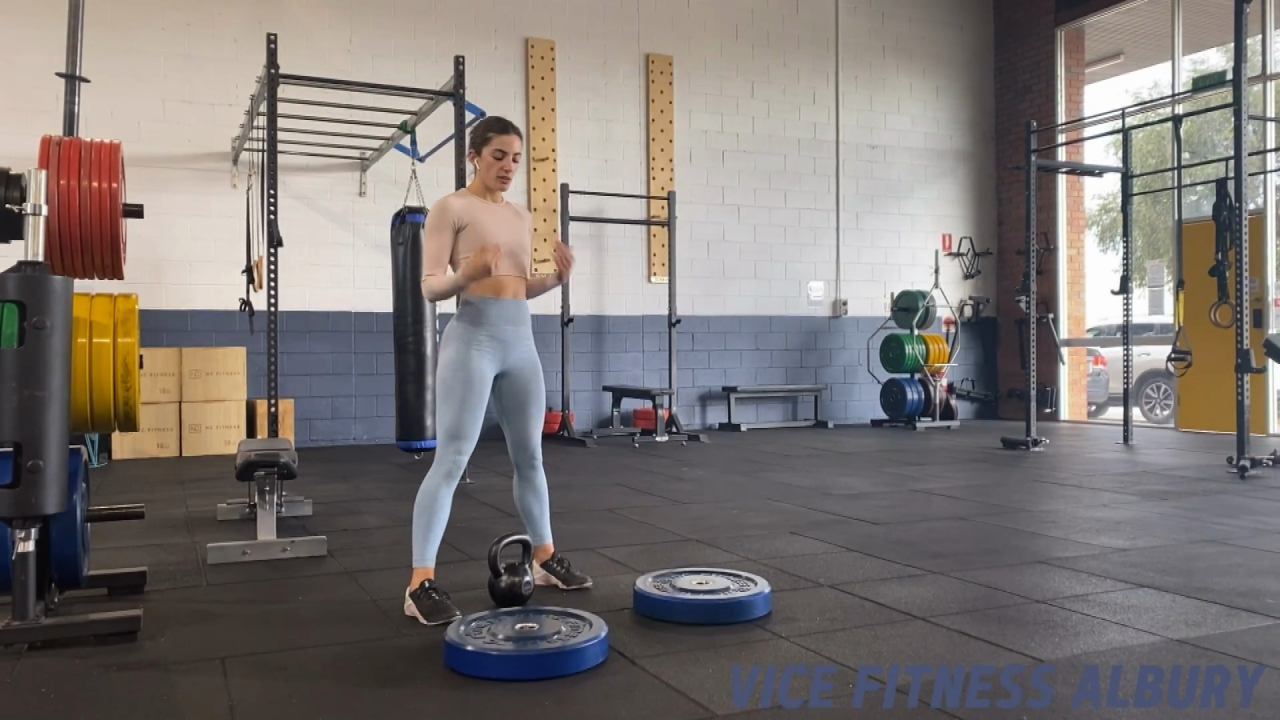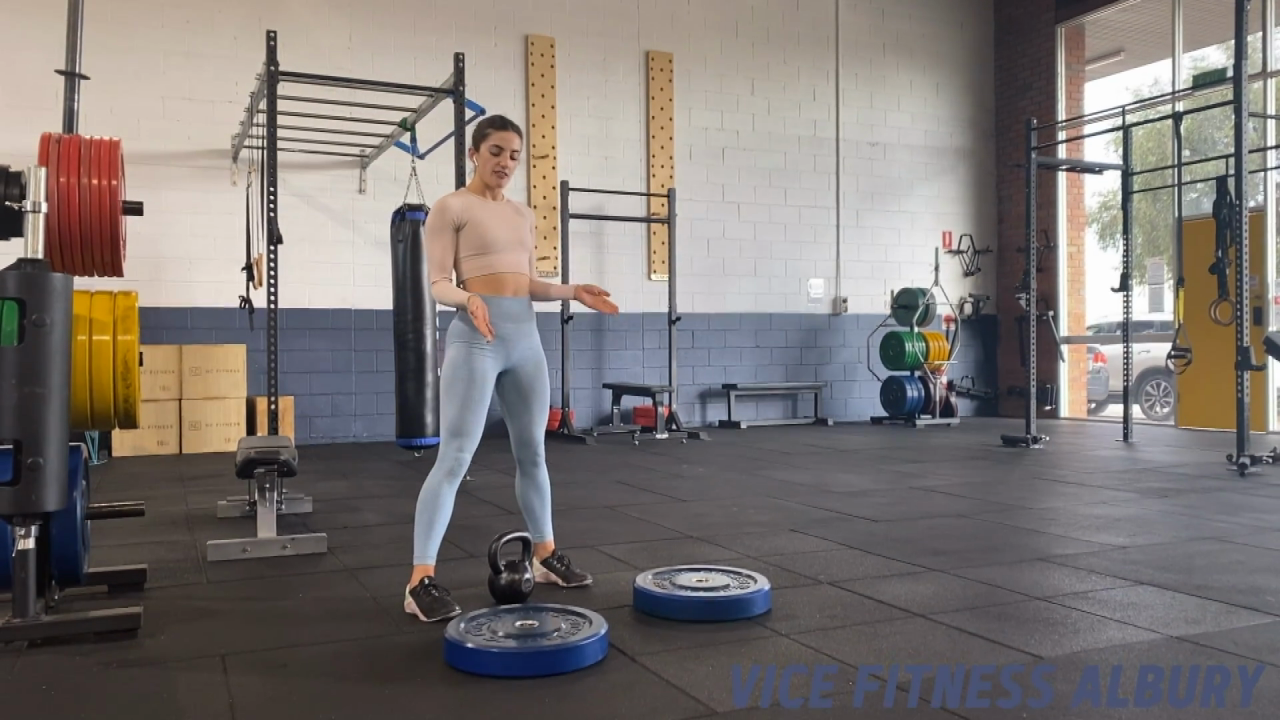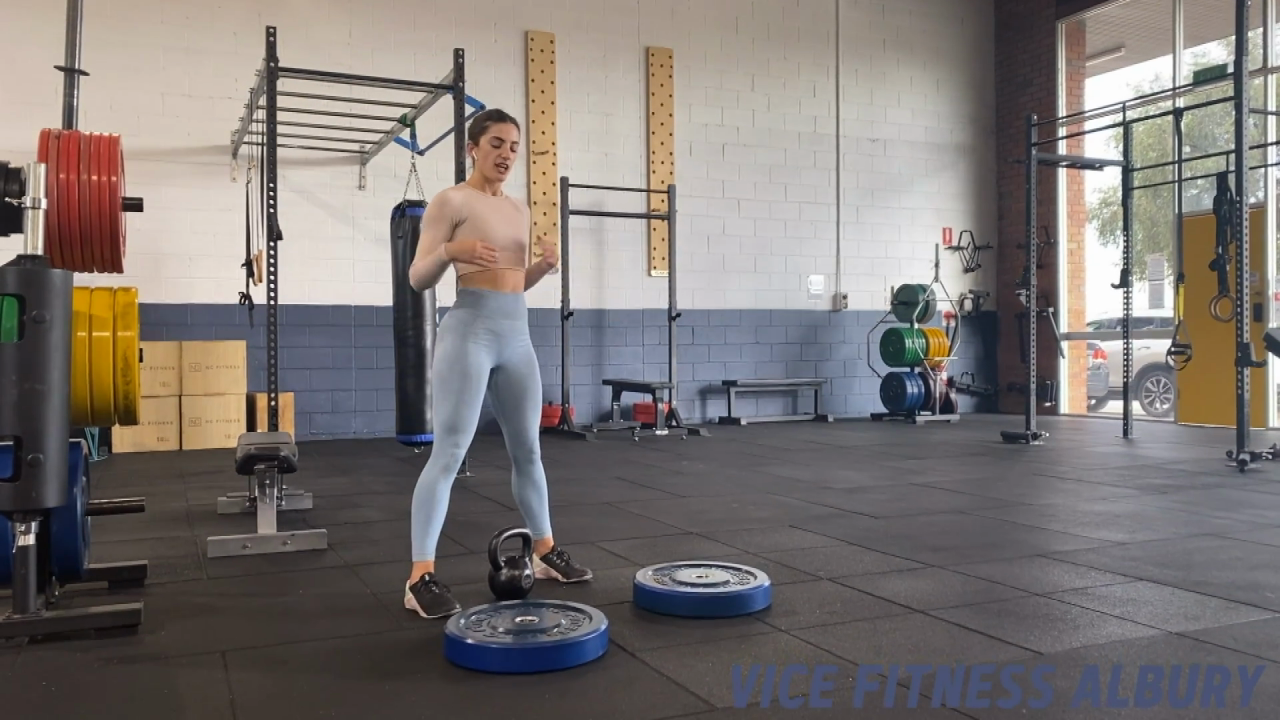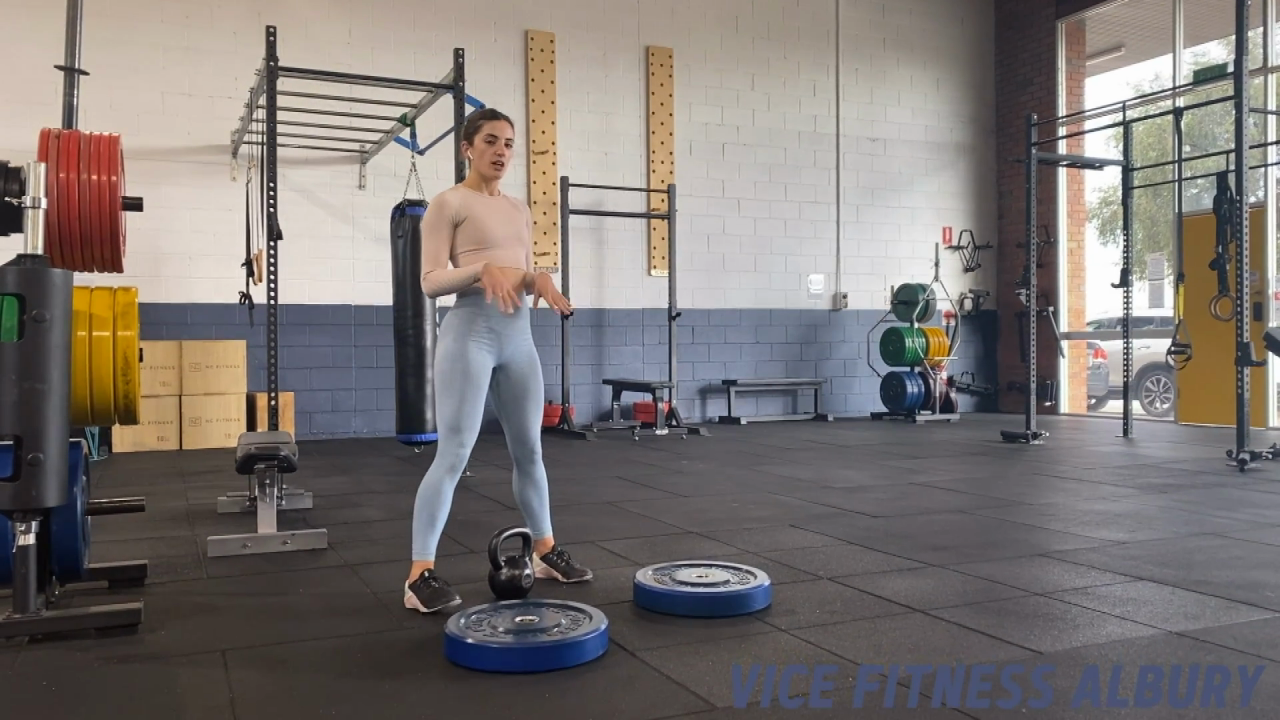
dt=0.4s
person 1, frame 1
left shoulder: (521, 215)
right shoulder: (451, 207)
right elbow: (431, 282)
left wrist: (556, 276)
right wrist: (466, 272)
left hip: (519, 339)
right hip: (472, 339)
left knee: (529, 456)
right knee: (452, 460)
left ankle: (545, 558)
right ankle: (421, 582)
person 1, frame 2
left shoulder: (522, 214)
right shoulder: (450, 208)
right elbow: (437, 285)
left wrist: (572, 291)
right wrist: (468, 299)
left hip: (525, 338)
right hip: (475, 338)
left knee: (532, 453)
right knee: (455, 457)
left ankle: (546, 555)
right ankle: (421, 579)
person 1, frame 3
left shoulder: (519, 209)
right shoulder: (450, 201)
right elbow: (417, 276)
left wrist: (542, 263)
right wrist: (449, 251)
left hip: (516, 333)
right hip: (468, 330)
left knee: (527, 449)
right knee: (449, 454)
left ankle: (545, 551)
right ankle: (421, 576)
person 1, frame 4
left shoulder: (519, 209)
right shoulder: (448, 203)
right elbow: (431, 282)
left wrist: (539, 281)
right wrist: (479, 269)
left hip: (518, 334)
right hip: (470, 331)
left knee: (528, 449)
right knee: (454, 453)
left ankle: (545, 551)
right ankle: (420, 574)
